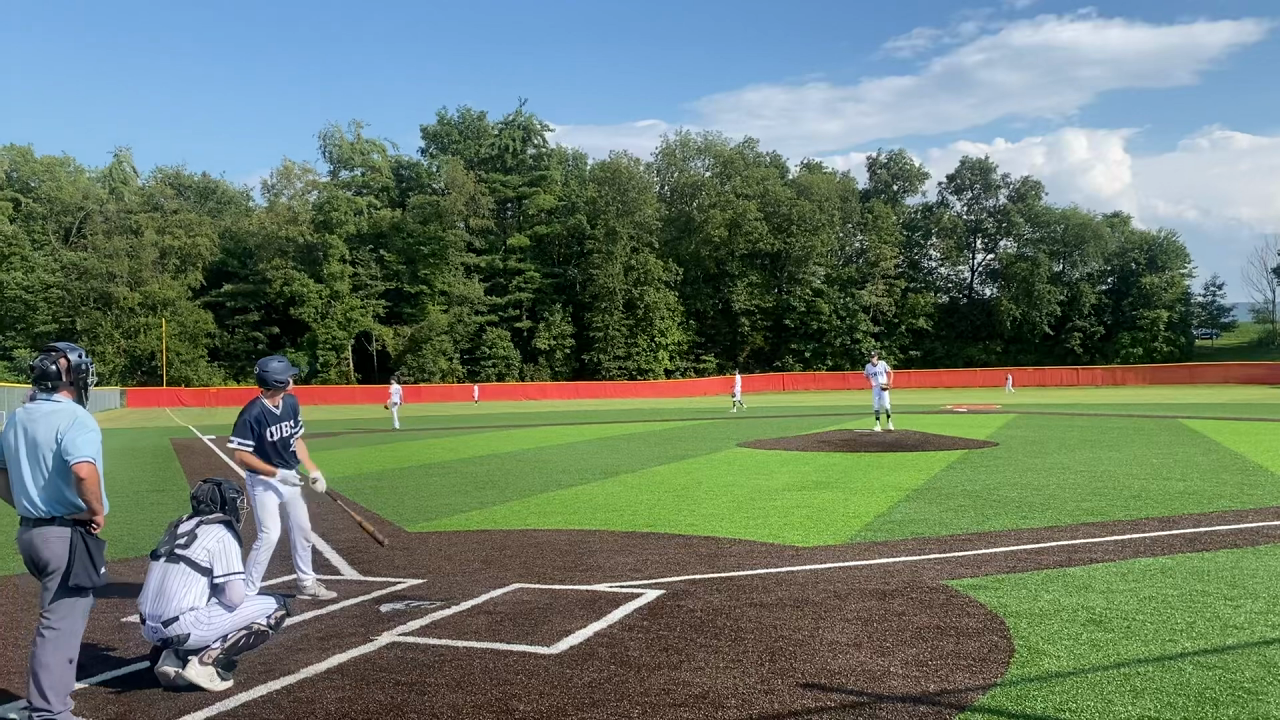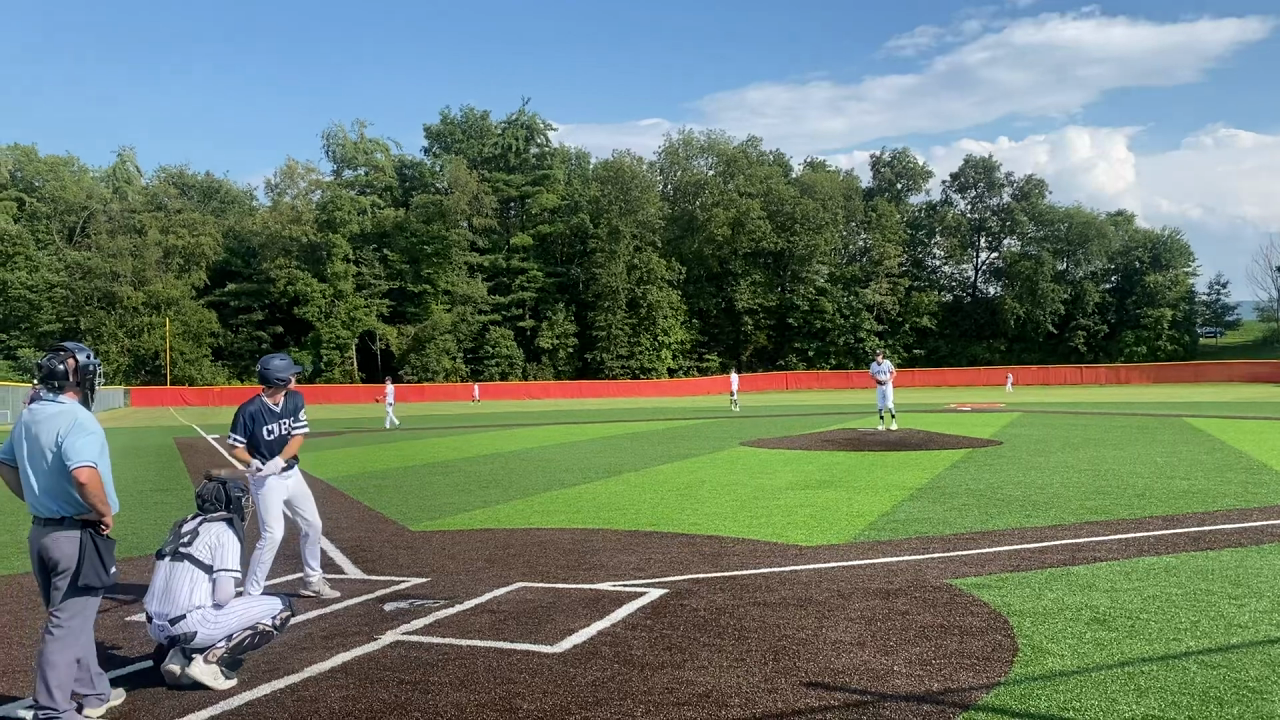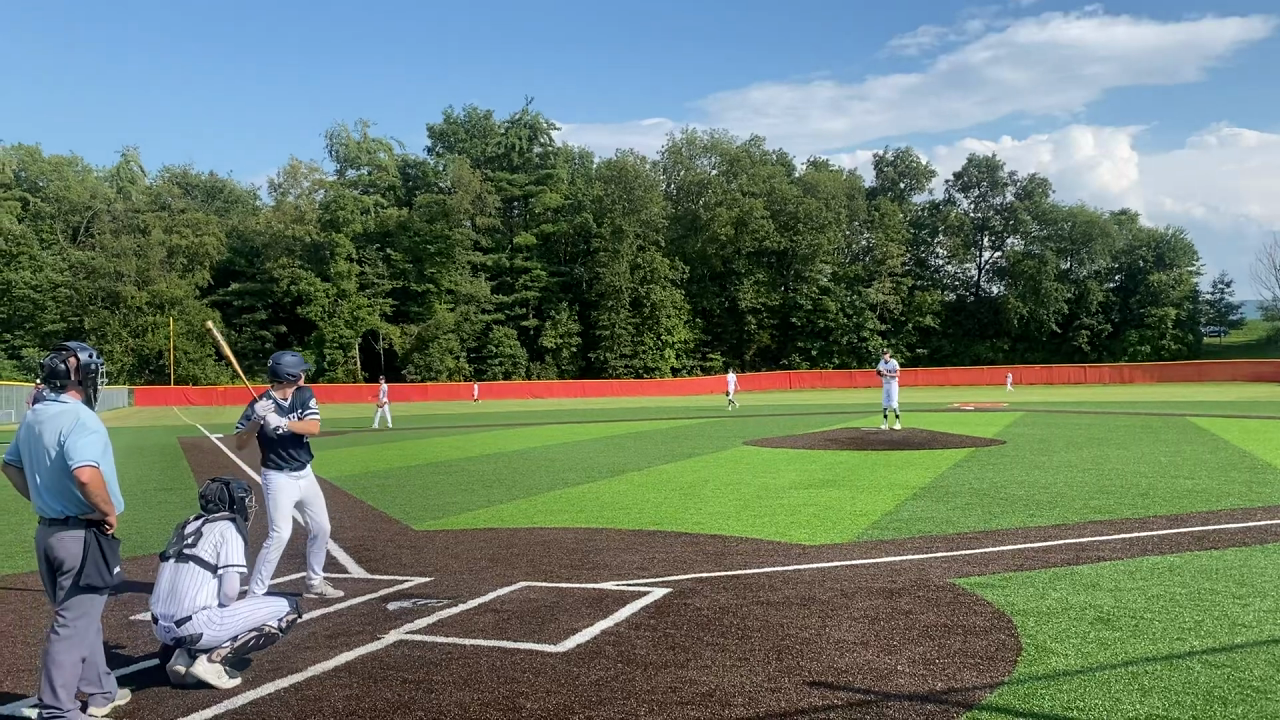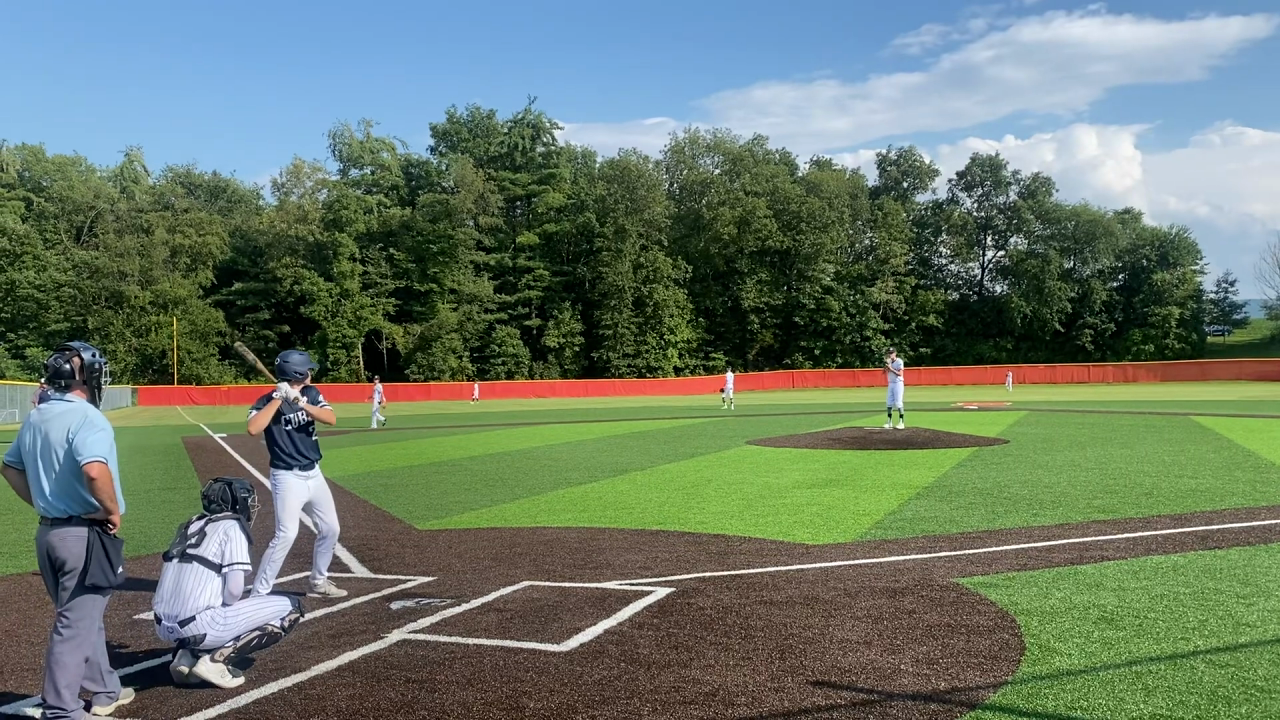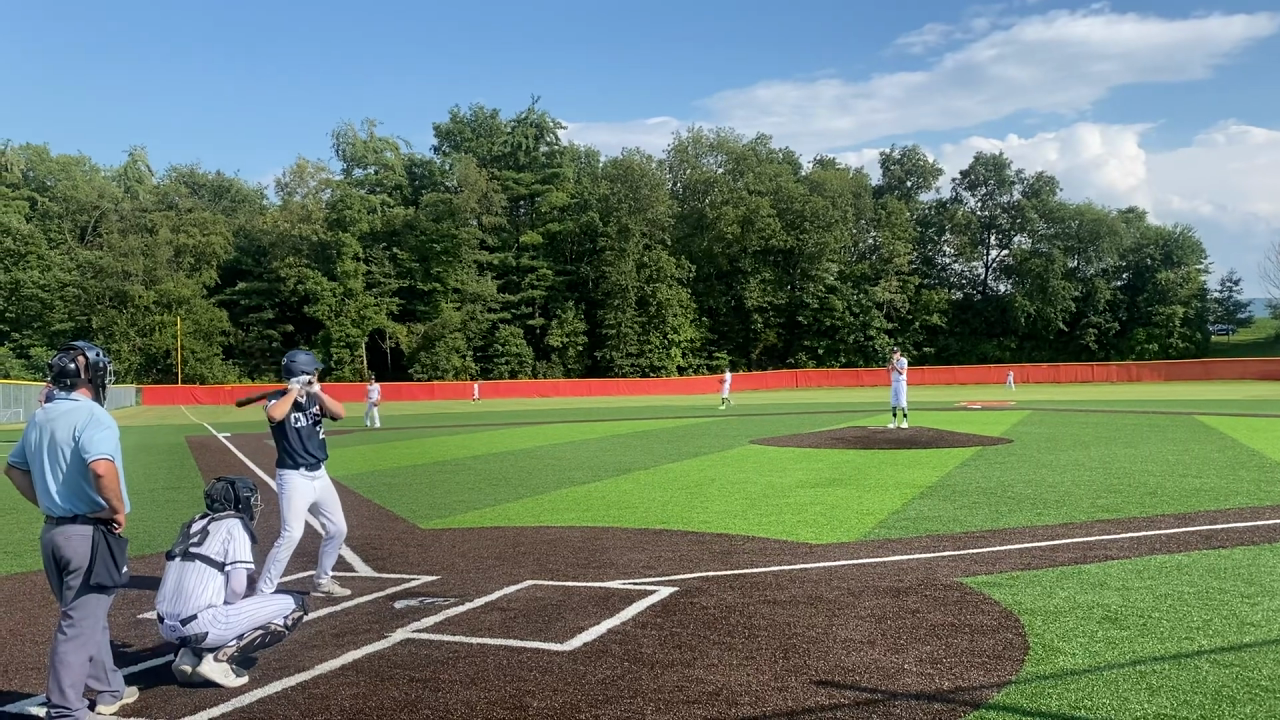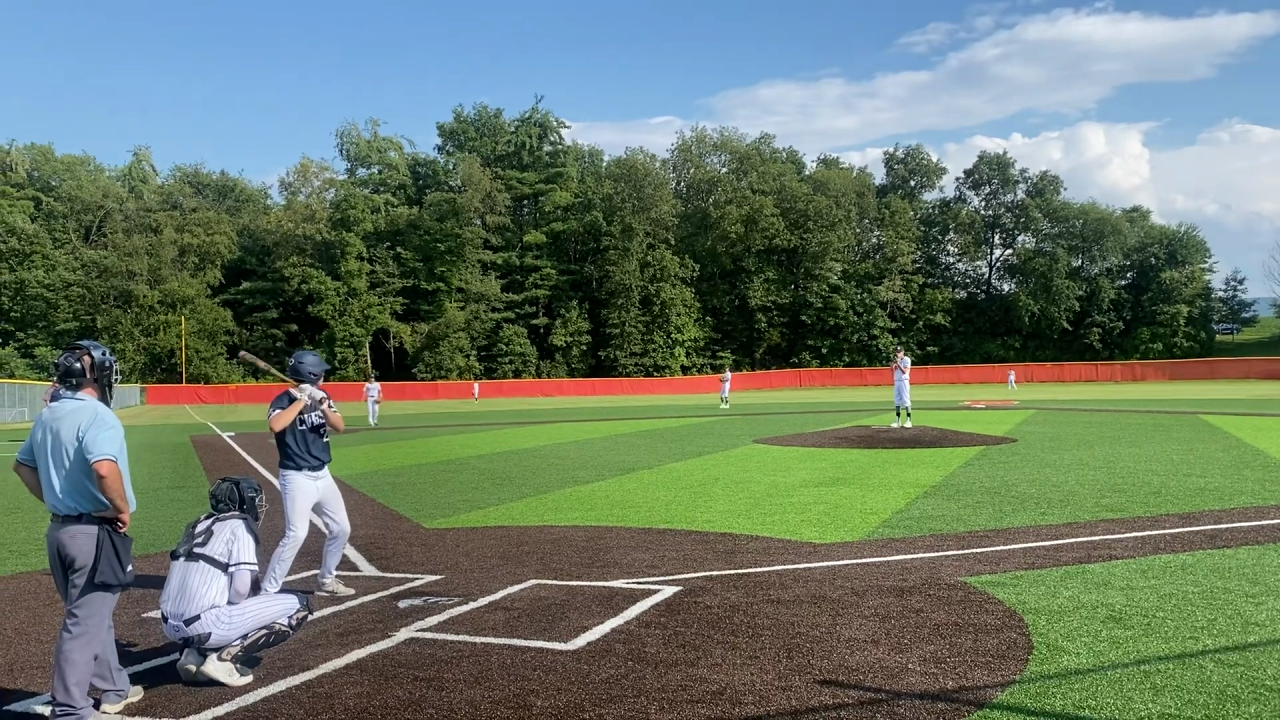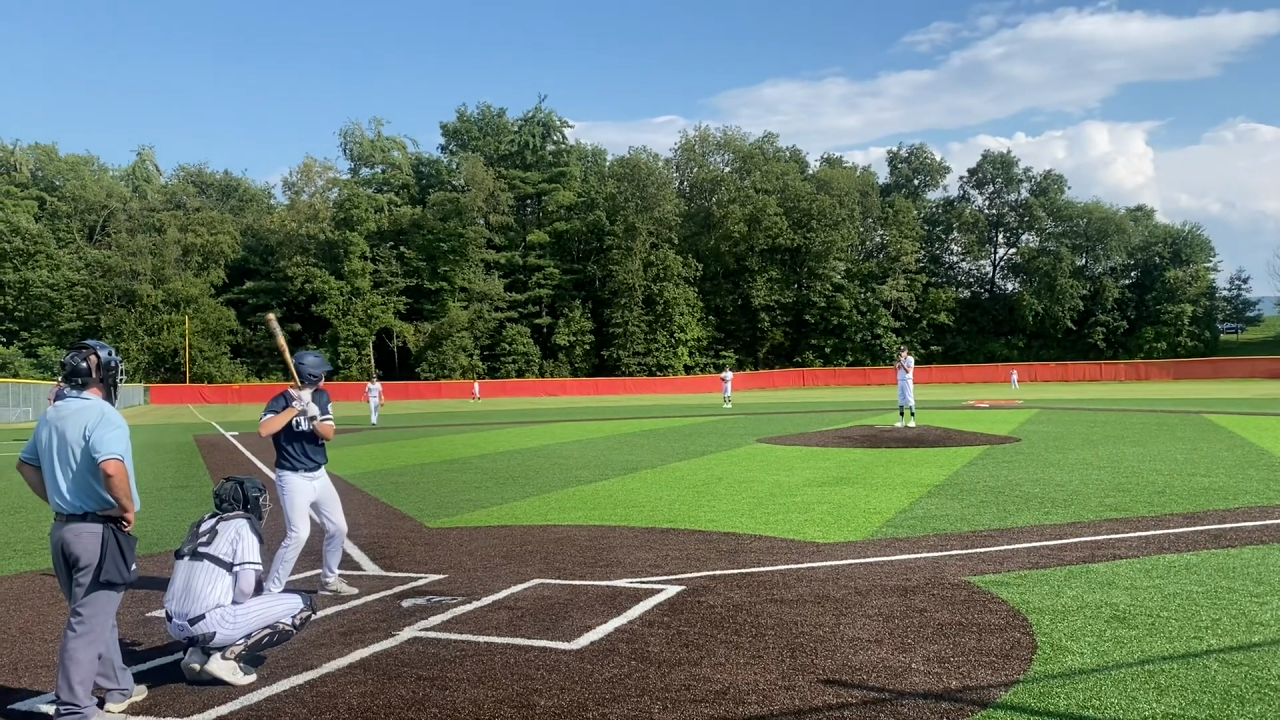
dt=0.3s
person 1, frame 1
right shoulder: (76, 418)
right elbow: (84, 471)
right wrist: (96, 511)
right hip: (67, 535)
left knee: (65, 613)
right knee: (59, 625)
person 1, frame 2
right shoulder: (78, 419)
right elbow: (84, 475)
right wrist: (104, 513)
left hip: (42, 531)
right hip: (77, 534)
left knee: (76, 615)
right knee: (68, 624)
person 1, frame 3
left shoulder: (33, 417)
right shoulder: (80, 418)
right elbow: (86, 475)
right wrist: (108, 512)
left hip: (47, 530)
right hip: (82, 535)
left knee: (81, 617)
right knee: (73, 624)
person 1, frame 4
left shoulder: (35, 418)
right shoulder: (86, 417)
right elbow: (95, 471)
right wrist: (113, 511)
left hip: (48, 531)
right hip: (84, 534)
left knee: (84, 617)
right knee: (75, 624)
person 1, frame 5
left shoulder: (40, 417)
right shoulder: (92, 415)
left elbow: (14, 469)
right elbow: (102, 468)
right wrist: (118, 510)
left hip: (53, 531)
right hip: (89, 533)
left knee: (88, 614)
right knee: (80, 623)
person 1, frame 6
left shoulder: (47, 416)
right shoulder: (97, 415)
left elbow: (23, 465)
right elbow: (104, 468)
right wrist: (122, 509)
left hip: (59, 529)
right hip: (95, 532)
left knee: (94, 614)
right knee: (84, 621)
left ankle: (113, 689)
person 1, frame 7
left shoulder: (50, 415)
right shoulder: (102, 414)
left elbow: (26, 464)
right elbow: (111, 468)
right wrist: (127, 509)
left hip: (63, 528)
right hip: (98, 531)
left knee: (97, 613)
right knee: (89, 620)
left ankle: (118, 688)
person 2, frame 1
left shoulder: (291, 402)
right shoulder: (252, 413)
right elbow: (240, 455)
left wrist: (312, 470)
right wrist: (276, 474)
left hip: (289, 477)
right hip: (263, 481)
left knee: (302, 529)
right knee: (269, 536)
left ankle: (307, 584)
right ankle: (246, 595)
person 2, frame 2
left shoulder: (295, 399)
right shoulder: (249, 410)
left elbow: (298, 437)
right elbow: (236, 448)
left wrist: (279, 462)
right wrist: (253, 464)
left hip: (291, 474)
right hip: (264, 480)
left knee: (313, 526)
right knee: (272, 536)
left ankle: (312, 581)
right ankle: (250, 595)
person 2, frame 3
left shoulder: (305, 394)
right shoulder: (259, 404)
left elbow: (314, 427)
right elbow: (240, 444)
left wrist: (283, 421)
right wrist: (259, 421)
left hip: (305, 474)
right hip: (278, 478)
left knee: (321, 528)
right knee: (279, 535)
left ankle: (315, 583)
right ankle: (254, 595)
person 2, frame 4
left shoulder: (311, 393)
right shoulder: (268, 400)
left elbow: (331, 419)
right elbow: (253, 429)
left wrist: (300, 401)
right wrist: (277, 399)
left hip: (314, 475)
right hip: (287, 478)
left knee: (330, 529)
right knee: (286, 535)
left ankle: (318, 583)
right ankle: (258, 594)
person 2, frame 5
left shoulder: (315, 396)
right shoulder: (279, 398)
left elbow: (340, 413)
right elbow: (274, 415)
left wrist: (316, 390)
right wrist: (295, 389)
left hip: (319, 475)
right hip: (293, 478)
left knee: (337, 529)
right knee: (291, 535)
left ankle: (322, 582)
right ankle: (262, 593)
person 2, frame 6
left shoulder: (320, 397)
right shoulder: (283, 400)
left elbow: (339, 426)
right elbow: (276, 426)
left wrist: (323, 405)
right wrist: (302, 399)
left hip: (323, 475)
right hip: (296, 479)
left knee: (341, 529)
right knee: (296, 535)
left ankle: (326, 581)
right ankle: (267, 592)
person 2, frame 7
left shoulder: (322, 396)
right shoulder: (281, 401)
left elbow: (329, 434)
right elbow: (263, 431)
left wrist: (314, 418)
right wrist: (296, 407)
left hip: (319, 475)
right hip: (292, 479)
left knee: (338, 528)
right knee: (298, 535)
left ankle: (330, 580)
right ankle: (270, 593)
person 3, frame 1
left shoulder: (179, 526)
right shoulder: (222, 532)
right elbow: (235, 597)
left hip: (150, 628)
right hip: (182, 627)
right knee: (275, 607)
left ankle: (173, 658)
right ankle: (204, 662)
person 3, frame 2
left shoulder: (185, 525)
right shoulder: (225, 529)
right elbow: (224, 595)
left hip: (156, 626)
right hip: (189, 625)
right knee: (281, 607)
left ankle: (180, 656)
right ankle: (209, 661)
person 3, frame 3
left shoulder: (188, 526)
right shoulder: (228, 527)
right elbow: (230, 591)
right wrist: (223, 613)
left hip: (161, 627)
right hip: (194, 626)
right knee: (288, 609)
left ankle: (184, 656)
right ankle: (213, 660)
person 3, frame 4
left shoulder: (190, 526)
right shoulder: (232, 526)
right elbow: (234, 589)
right wrist: (224, 615)
left hip: (163, 627)
right hip: (198, 626)
right knee: (290, 608)
left ankle: (188, 656)
right ankle: (217, 660)
person 3, frame 5
left shoulder: (194, 525)
right shoulder: (235, 525)
right elbow: (237, 588)
right wrist: (226, 612)
left hip: (167, 626)
right hip: (200, 624)
right knee: (294, 606)
left ankle: (190, 654)
right ankle: (220, 659)
person 3, frame 6
left shoulder: (199, 525)
right shoulder: (240, 526)
right elbow: (240, 589)
right wrist: (230, 614)
left hip: (171, 625)
right hip: (204, 625)
right knee: (298, 606)
left ankle: (196, 653)
right ankle: (224, 658)
person 3, frame 7
left shoulder: (202, 524)
right shoulder: (244, 525)
right elbow: (245, 589)
right wrist: (235, 615)
left hip: (174, 625)
right hip: (208, 623)
right knee: (302, 605)
left ankle: (199, 652)
right ankle: (228, 657)
